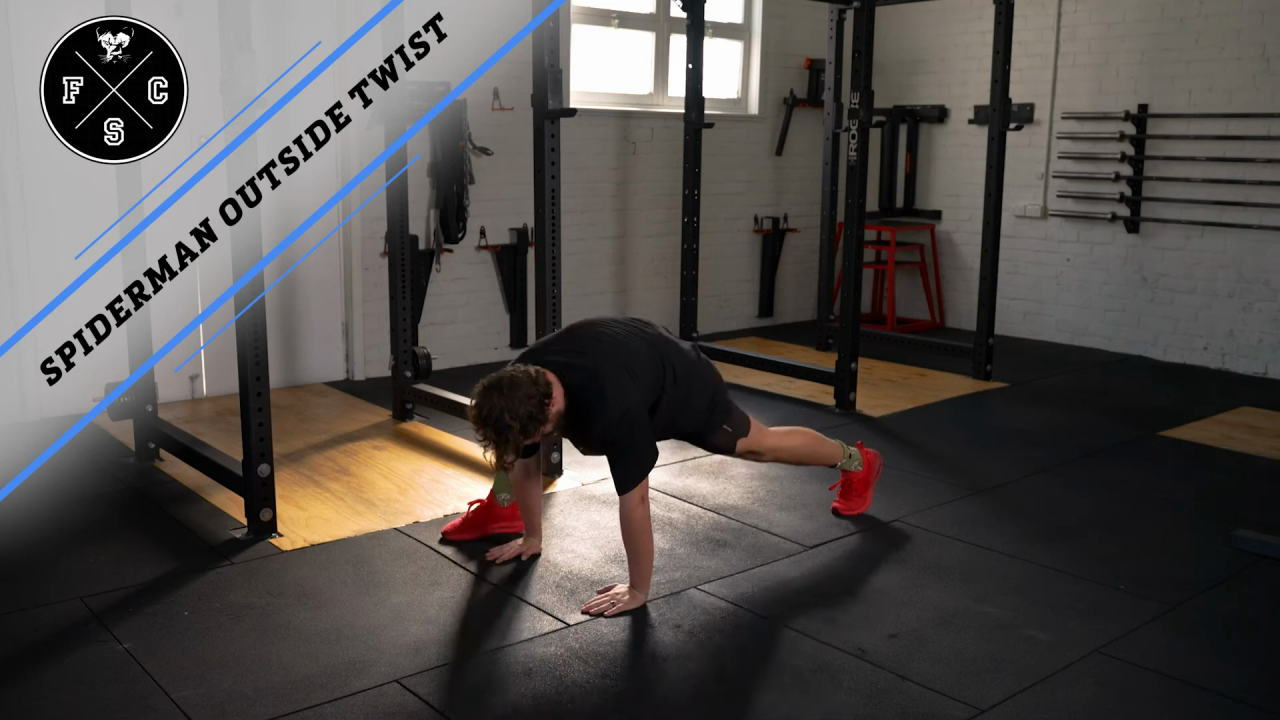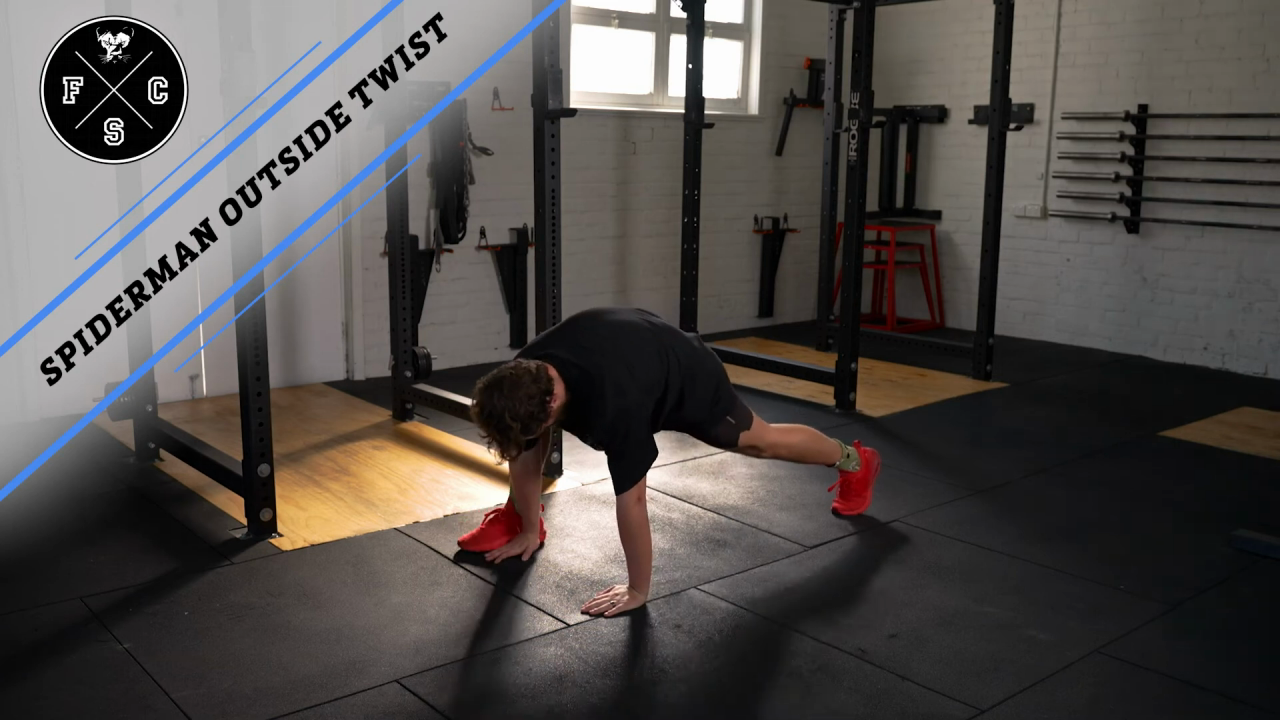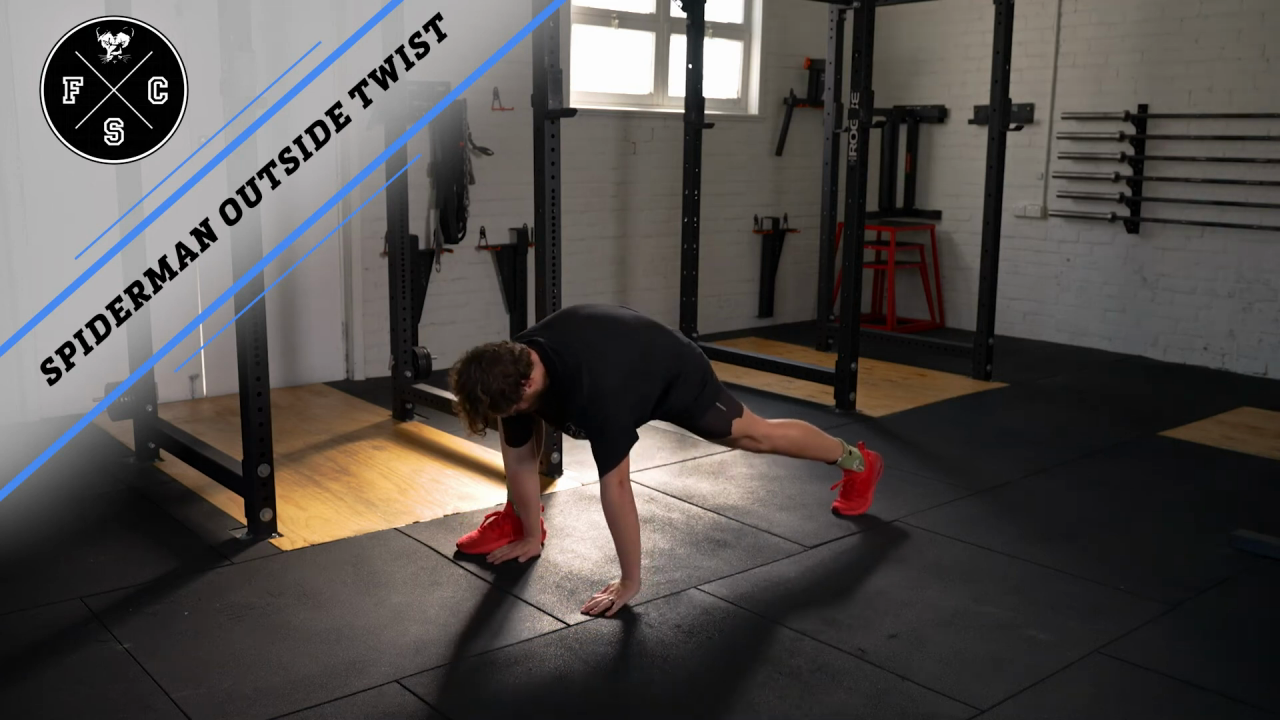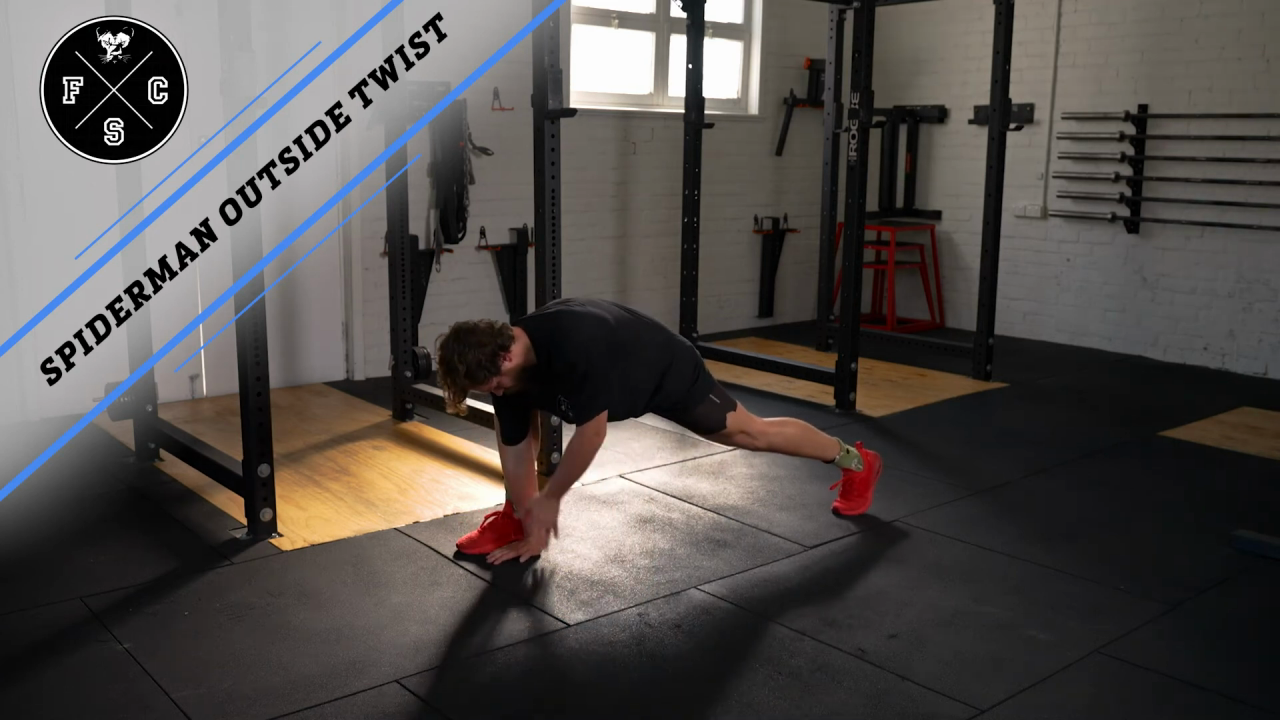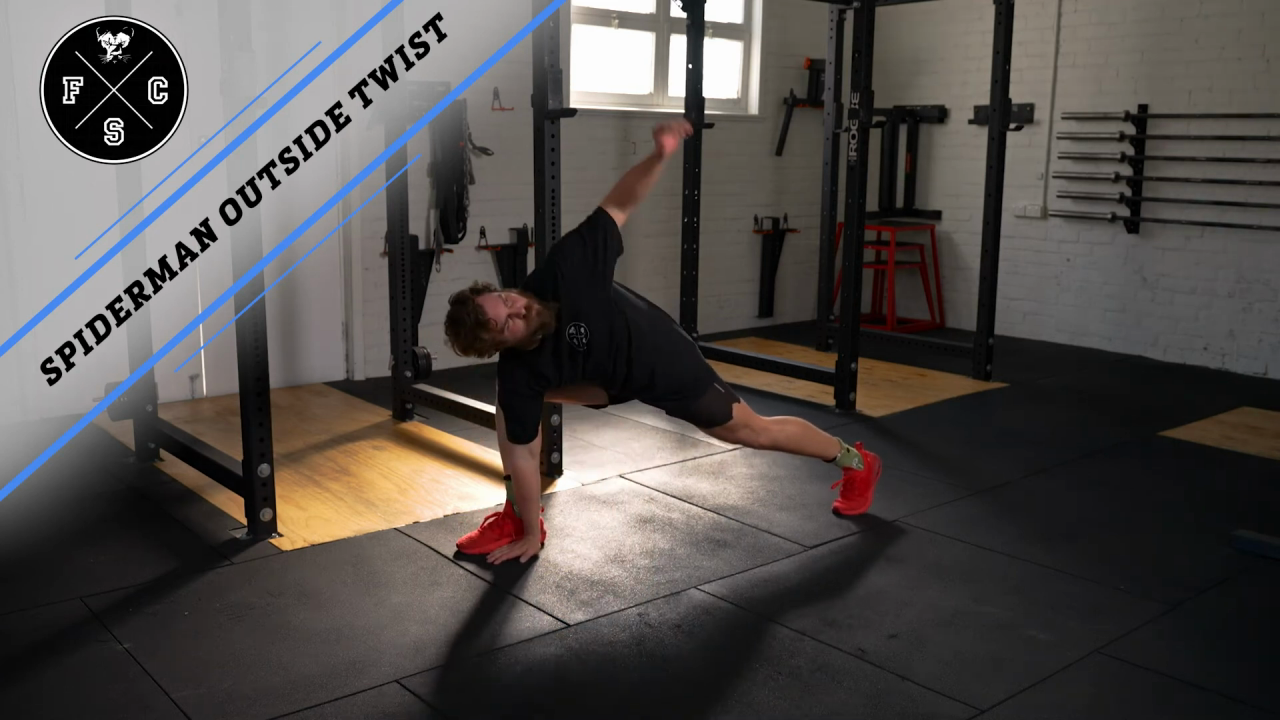
dt=1s
person 1, frame 1
left shoulder: (611, 406)
right shoulder: (522, 387)
left elbow: (634, 500)
right elbow: (525, 461)
left wrist: (637, 589)
right wrist: (532, 536)
left hip: (684, 384)
right hip: (632, 355)
left knee: (756, 444)
left ankle: (855, 462)
right ankle: (502, 507)
person 1, frame 2
left shoulder: (612, 403)
right shoulder: (523, 379)
left elbow: (631, 500)
right elbow: (525, 457)
left wrist: (638, 589)
right wrist: (528, 530)
left hip: (688, 378)
right hip: (632, 350)
left knee: (760, 440)
left ankle: (854, 462)
right ankle: (515, 516)
person 1, frame 3
left shoulder: (591, 384)
right shoulder: (513, 369)
left elbow: (615, 484)
right elbow: (520, 455)
left wrist: (631, 578)
right wrist: (530, 534)
left hip: (675, 374)
right hip: (624, 361)
left knee: (752, 435)
right knee: (519, 433)
left ankle: (855, 460)
right ankle: (514, 519)
person 1, frame 4
left shoulder: (575, 343)
right shoulder: (504, 367)
left elbow: (591, 435)
right elbow: (516, 450)
left wrist: (550, 500)
right wrist: (528, 533)
left hip: (671, 373)
right hip: (621, 377)
left knee: (750, 432)
right knee: (518, 422)
left ankle: (853, 460)
right ankle: (514, 514)
person 1, frame 5
left shoulder: (563, 274)
right shoulder: (517, 378)
left elbow: (619, 206)
right elbow: (524, 459)
left wrist: (659, 153)
right wrist: (530, 537)
left hip: (669, 366)
right hip: (606, 381)
left knee: (752, 431)
right knee: (512, 409)
left ankle: (854, 461)
right ankle: (517, 519)
